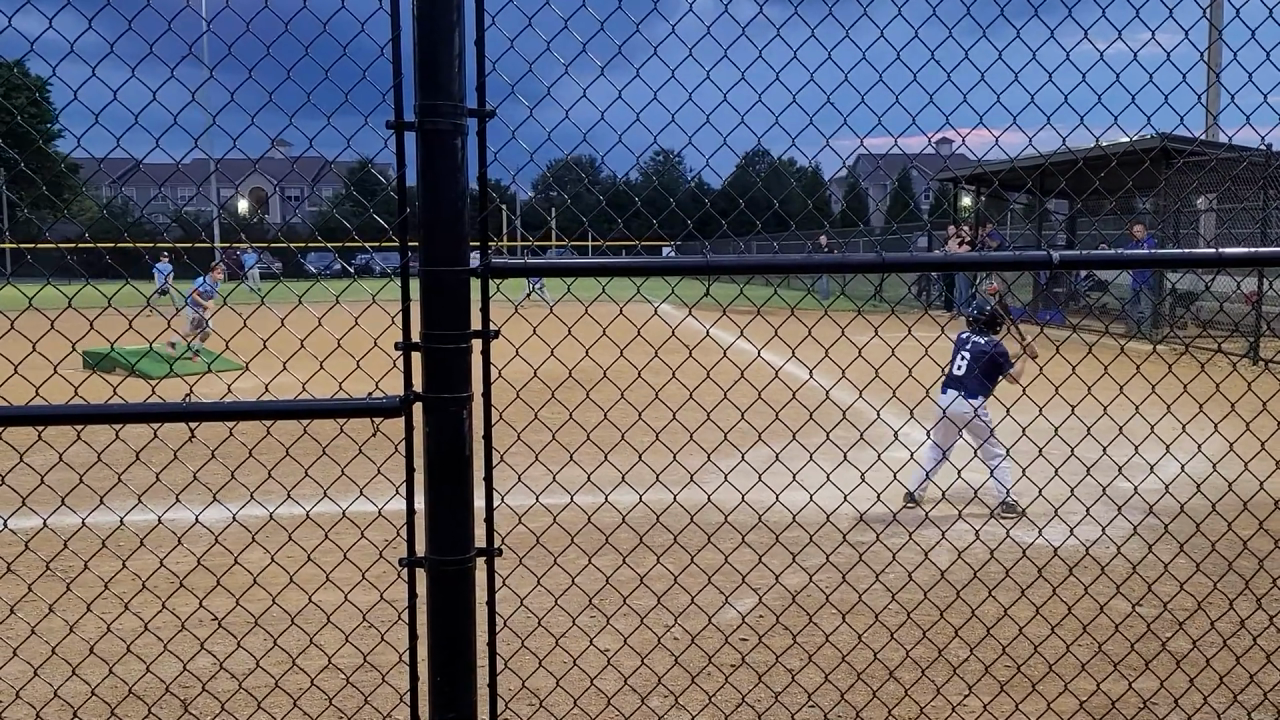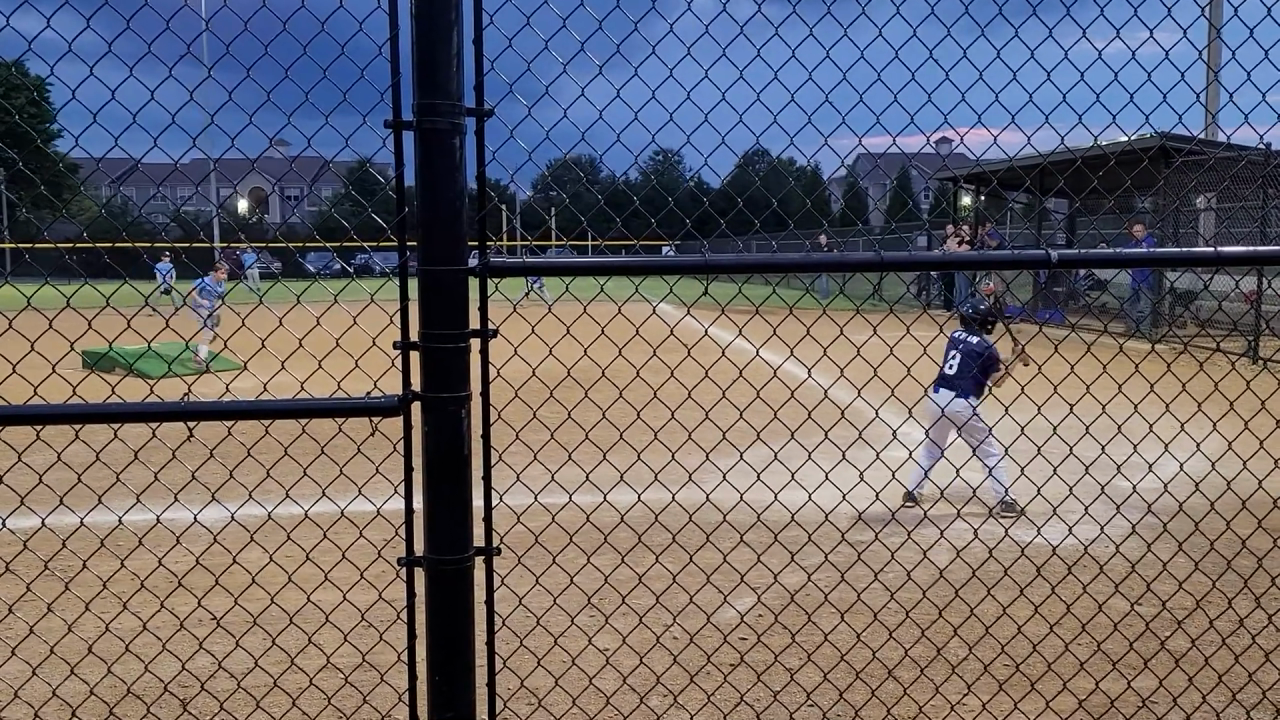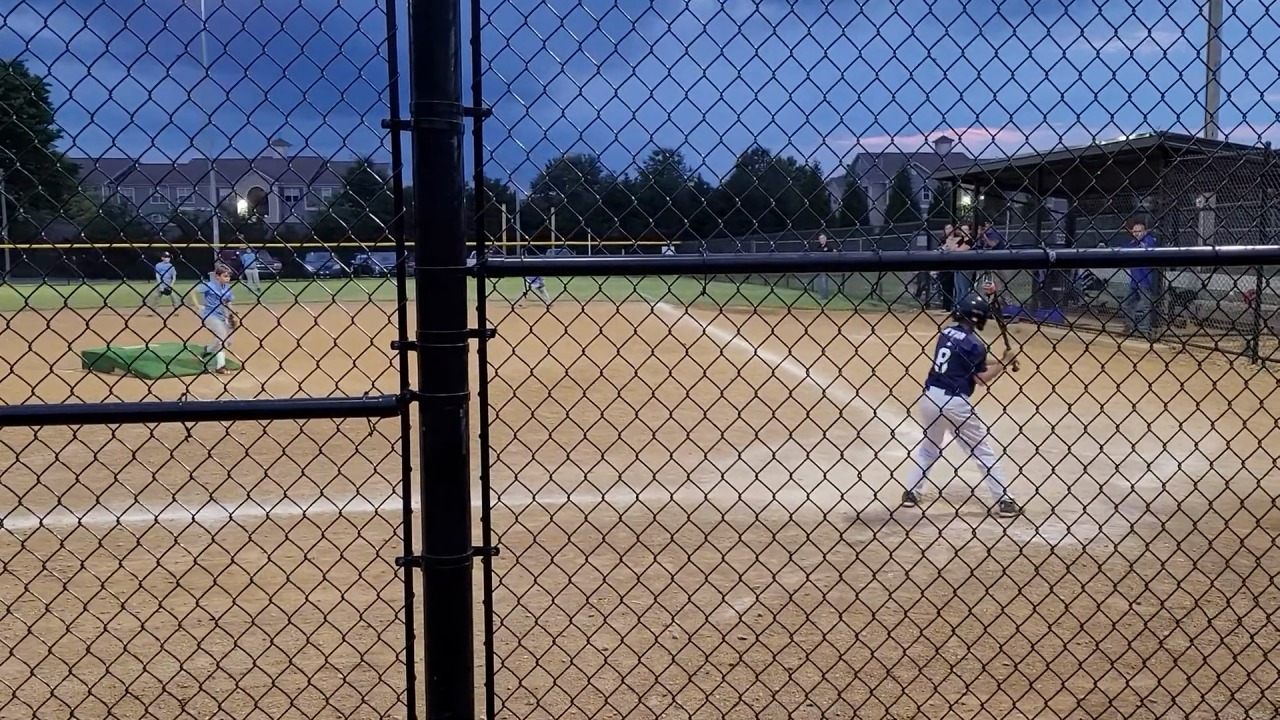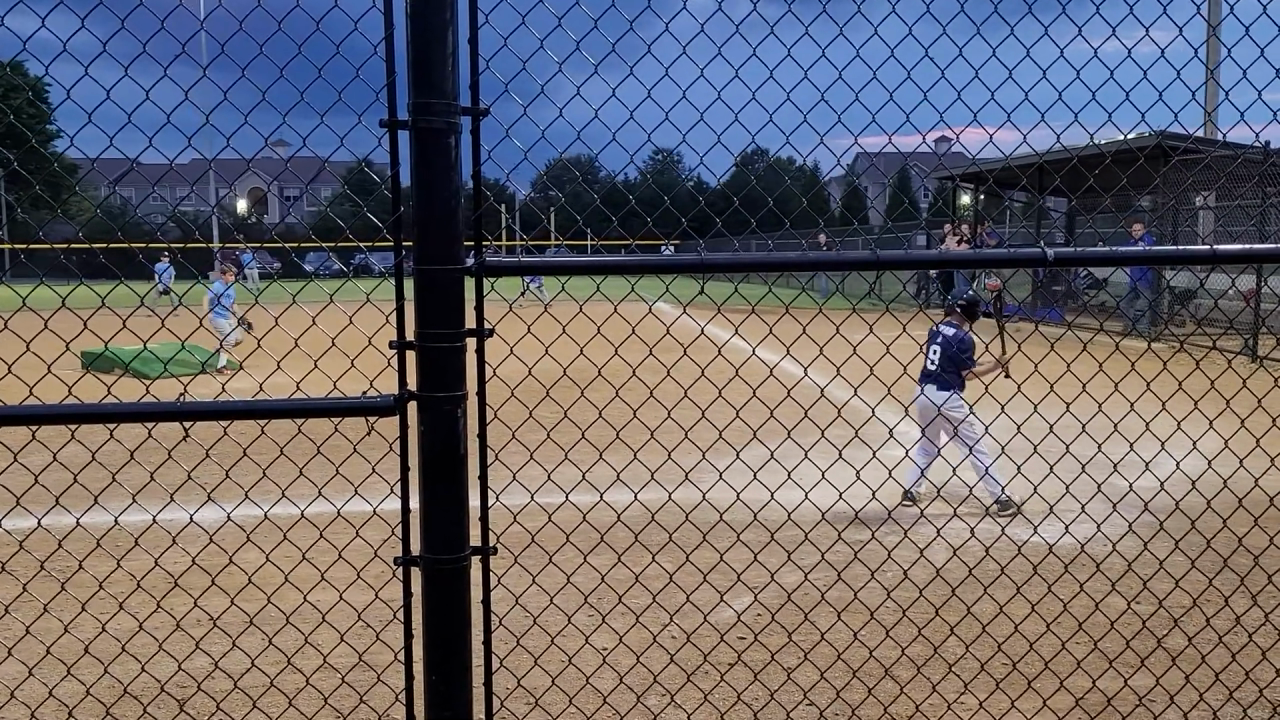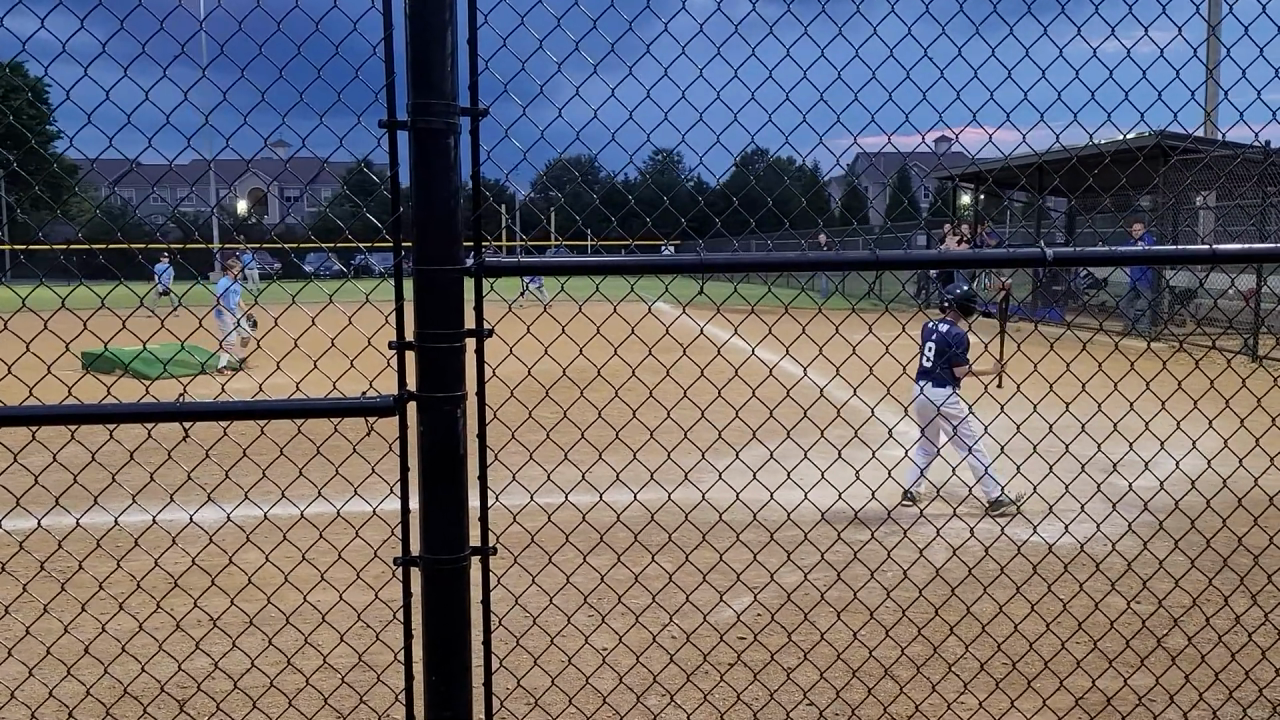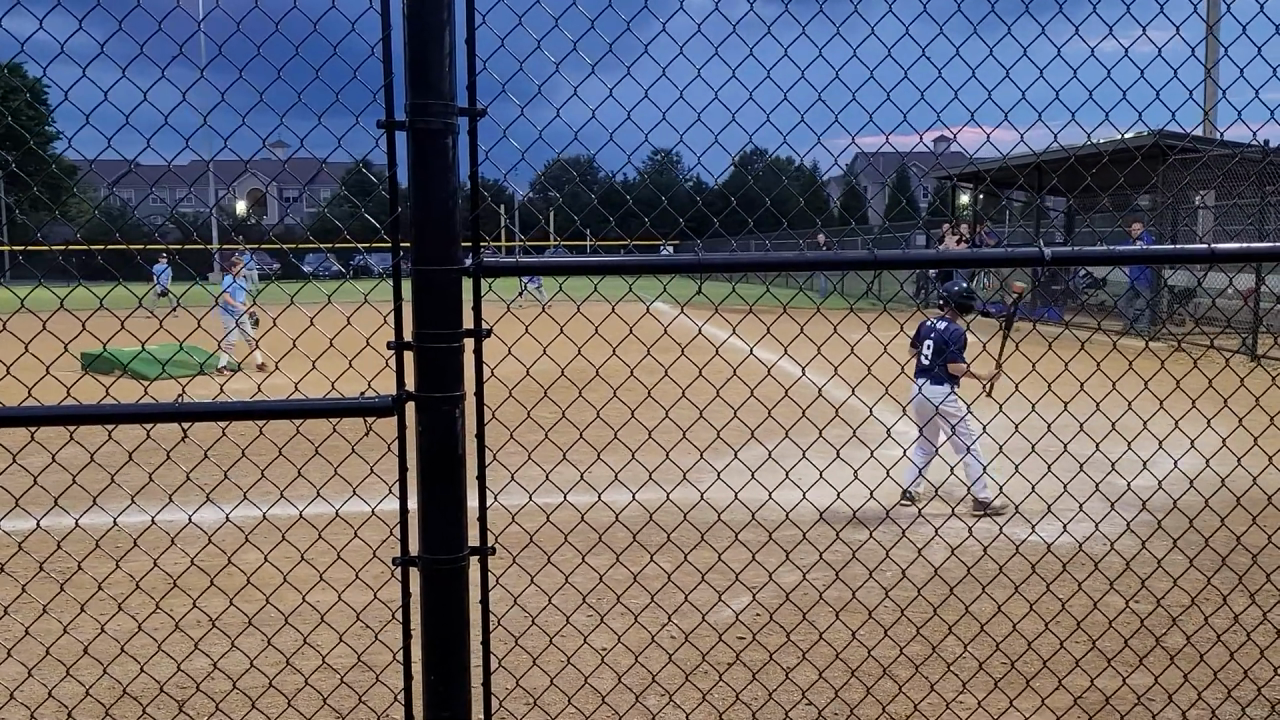
dt=0.1s
person 1, frame 1
left shoulder: (962, 337)
right shoulder: (994, 347)
right elbow: (1014, 378)
left wrist: (1015, 356)
right wrist: (1024, 355)
left hip: (946, 398)
right hip: (970, 403)
left knee: (935, 448)
right knee: (995, 453)
left ankle: (913, 493)
right ankle: (1007, 502)
person 1, frame 2
left shoulder: (954, 336)
right shoulder: (985, 347)
right elbow: (996, 381)
left wrist: (1005, 359)
right wrist: (1012, 359)
left hip: (937, 397)
right hip: (962, 403)
left knee: (930, 448)
right knee: (991, 452)
left ankle: (912, 492)
right ankle: (1006, 501)
person 1, frame 3
left shoulder: (946, 333)
right shoulder: (974, 344)
right elbow: (980, 379)
left wrist: (994, 363)
right wrist: (1003, 365)
left hip: (929, 396)
right hip: (955, 401)
left knee: (928, 447)
right knee: (982, 449)
left ankle: (911, 492)
right ankle: (1004, 501)
person 1, frame 4
left shoulder: (935, 330)
right shoulder: (964, 338)
right elbow: (968, 373)
left wrist: (979, 362)
right wrist: (996, 365)
left hip: (925, 394)
right hip: (948, 398)
left knee: (926, 446)
right knee: (977, 448)
left ankle: (910, 491)
right ankle: (1001, 499)
person 1, frame 5
left shoulder: (929, 326)
right shoulder: (958, 335)
right elbow: (961, 371)
right wrist: (989, 370)
left hip: (922, 390)
right hip: (944, 395)
left knee: (926, 444)
right knee: (972, 446)
left ankle: (910, 492)
right ankle: (996, 498)
person 1, frame 6
left shoulder: (926, 324)
right shoulder: (956, 332)
left elbow: (913, 353)
right elbow: (954, 368)
right wrist: (982, 376)
left hip: (920, 389)
right hip: (943, 393)
left knee: (925, 444)
right knee: (968, 445)
left ankle: (909, 491)
right ankle: (982, 499)
